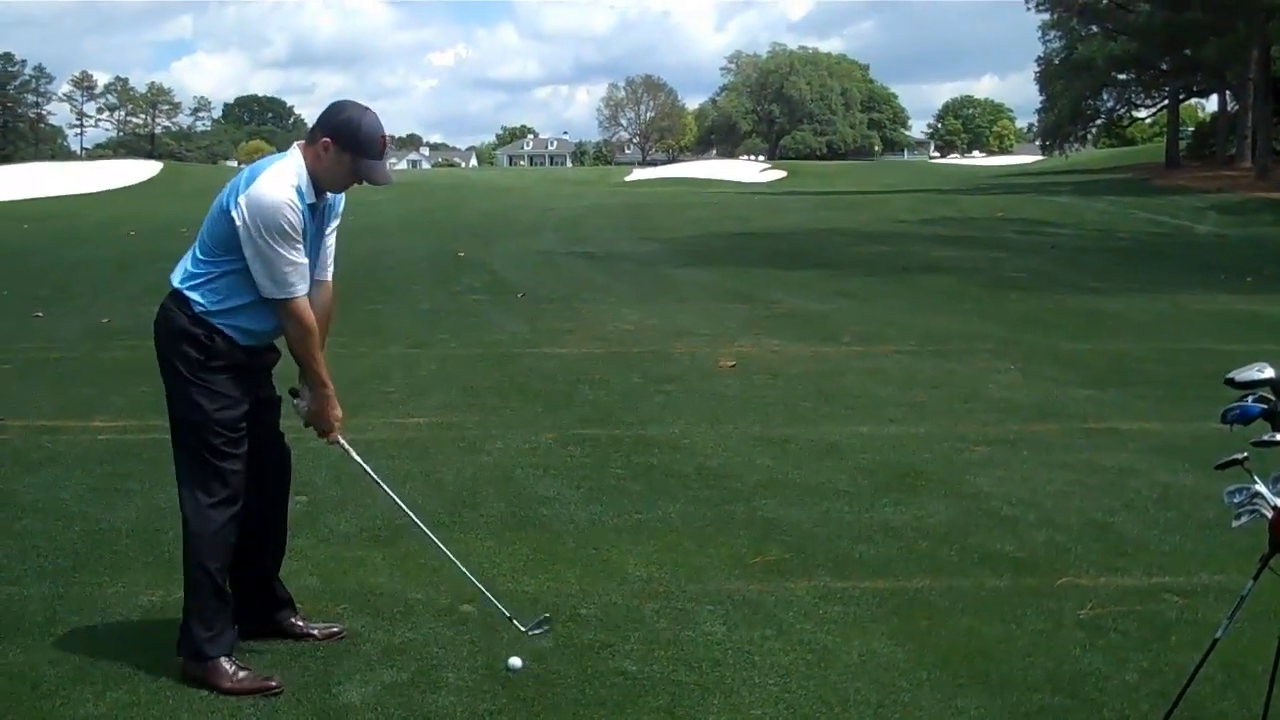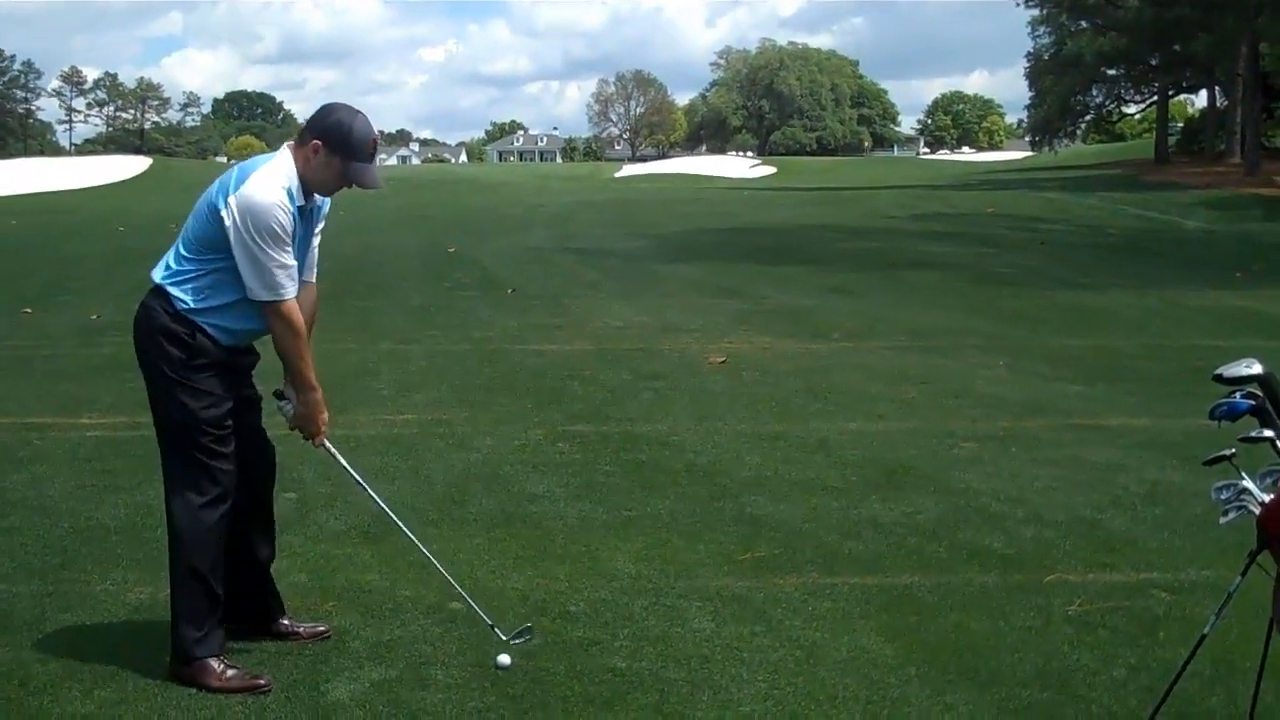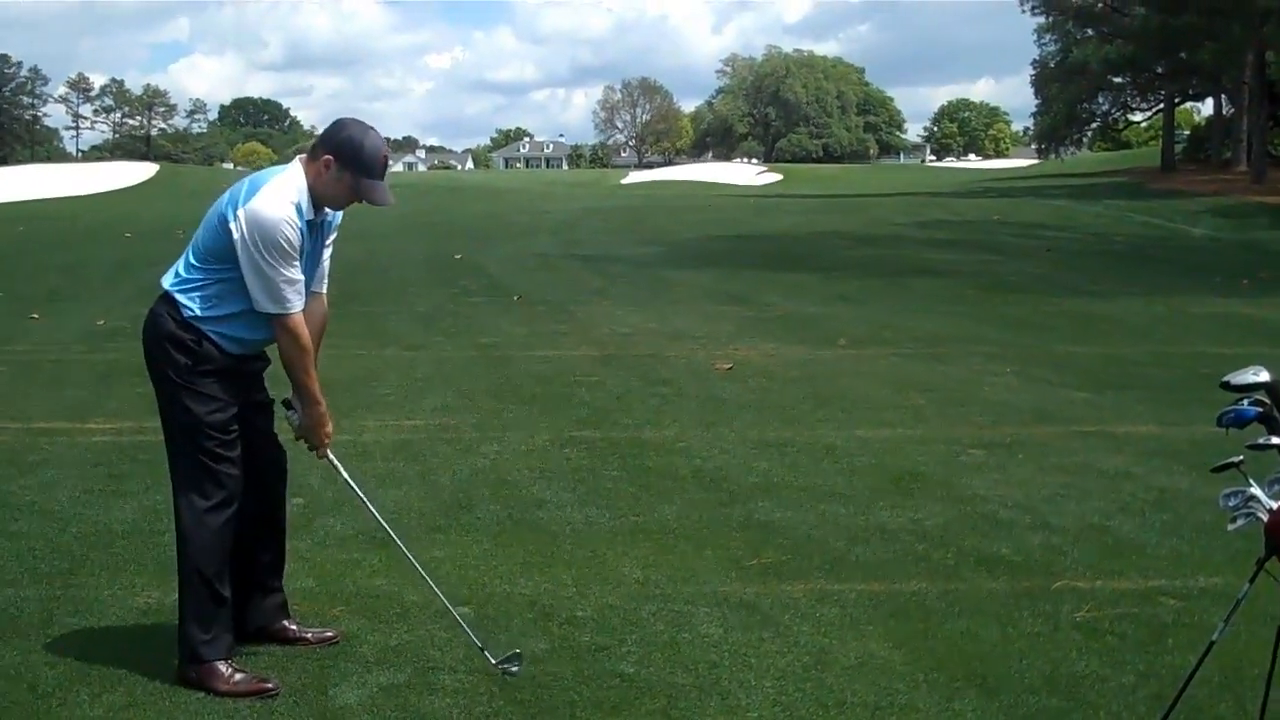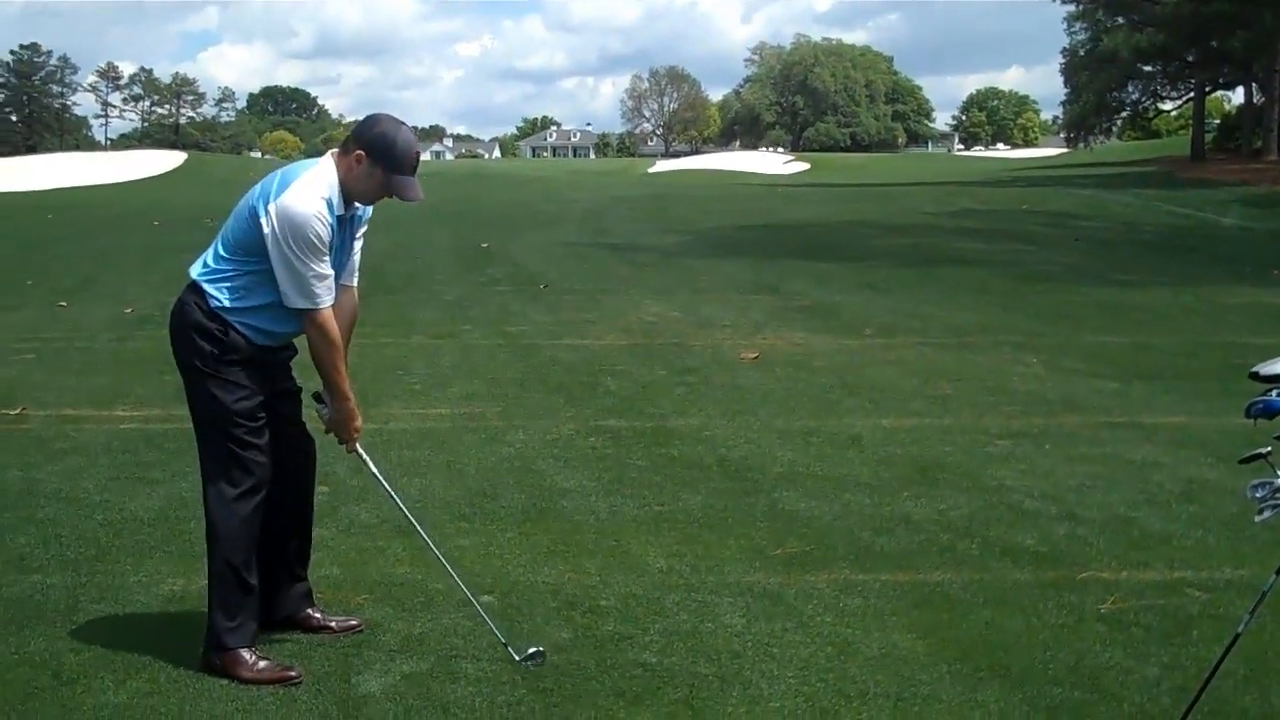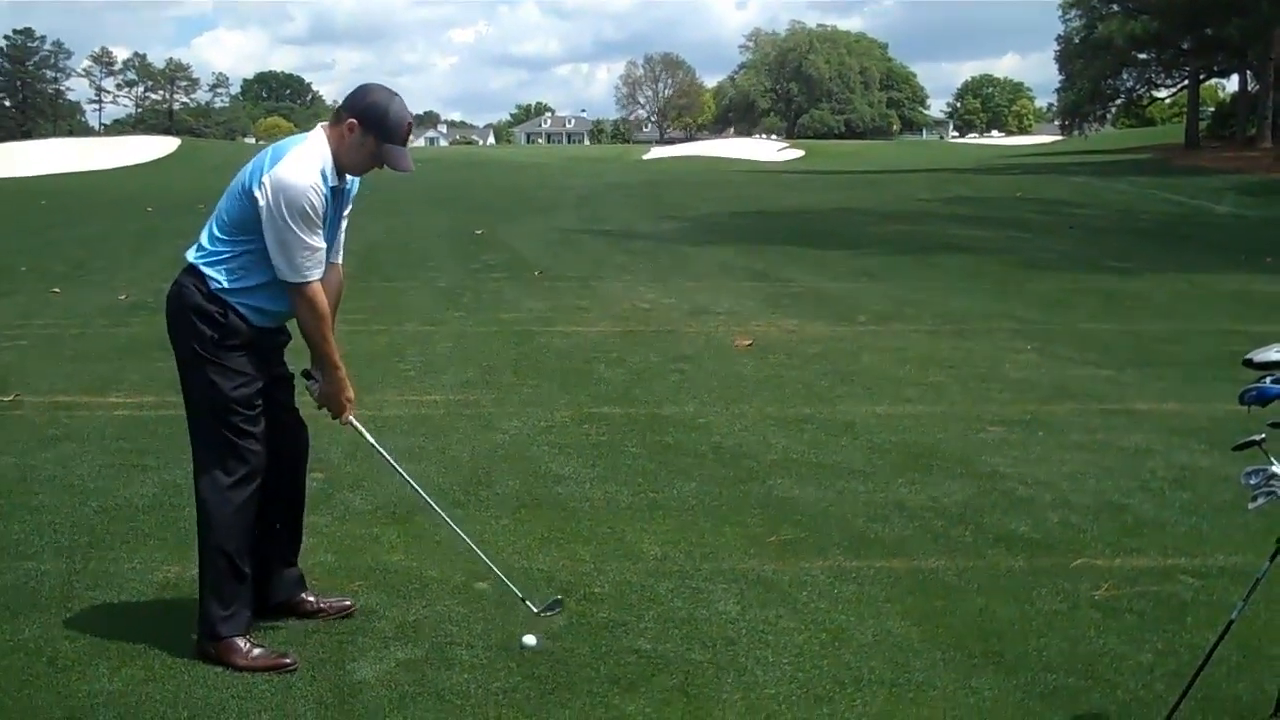
dt=0.3s
person 1, frame 1
left shoulder: (325, 195)
right shoulder: (271, 196)
left elbow: (319, 289)
right elbow: (293, 308)
left wrist: (317, 384)
right wrist: (322, 392)
left hip: (245, 342)
right hip: (200, 339)
left knee: (268, 474)
right knee: (218, 486)
left ankle: (263, 608)
right ankle: (206, 650)
person 1, frame 2
left shoulder: (311, 196)
right shoulder: (262, 197)
left elbow: (303, 290)
right elbow: (280, 310)
left wrist: (299, 386)
right wrist: (310, 393)
left hip: (224, 340)
right hip: (179, 338)
left knee: (254, 472)
right knee: (205, 485)
left ankle: (253, 609)
right ankle: (195, 650)
person 1, frame 3
left shoulder: (322, 208)
right shoulder: (270, 211)
left elbow: (313, 301)
right elbow: (287, 323)
left wrist: (307, 397)
right wrist: (314, 406)
left hip: (234, 347)
right hip: (187, 343)
left knee: (265, 476)
right knee: (213, 489)
left ankle: (260, 613)
right ankle: (203, 653)
person 1, frame 4
left shoulder: (352, 202)
right shoulder: (302, 207)
left elbow: (343, 296)
right elbow: (318, 318)
left wrist: (336, 392)
right wrist: (344, 401)
left hip: (261, 336)
right hip: (215, 334)
left knee: (293, 463)
right knee: (241, 477)
left ankle: (286, 601)
right ankle: (228, 641)
person 1, frame 5
left shoulder: (338, 176)
right shoulder: (296, 178)
left elbow: (330, 272)
right elbow: (305, 291)
left wrist: (324, 366)
right wrist: (334, 374)
left hip: (253, 320)
right hip: (211, 318)
left knee: (286, 449)
right knee: (235, 464)
left ankle: (277, 588)
right ankle: (223, 629)
